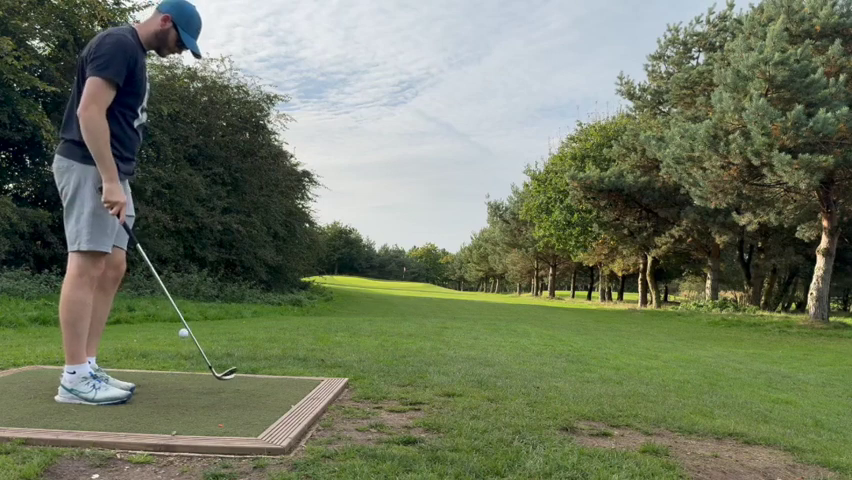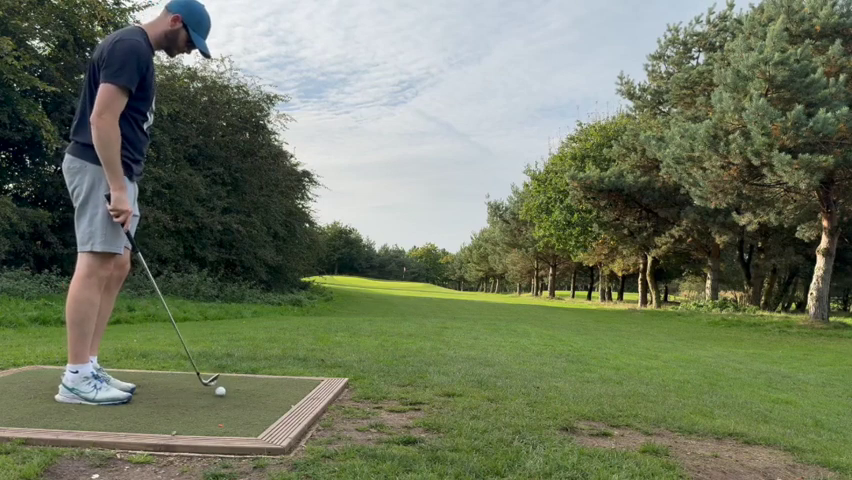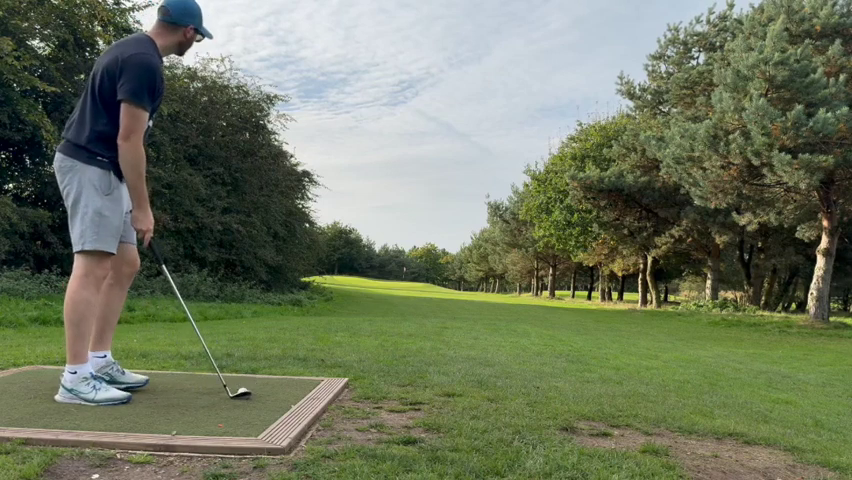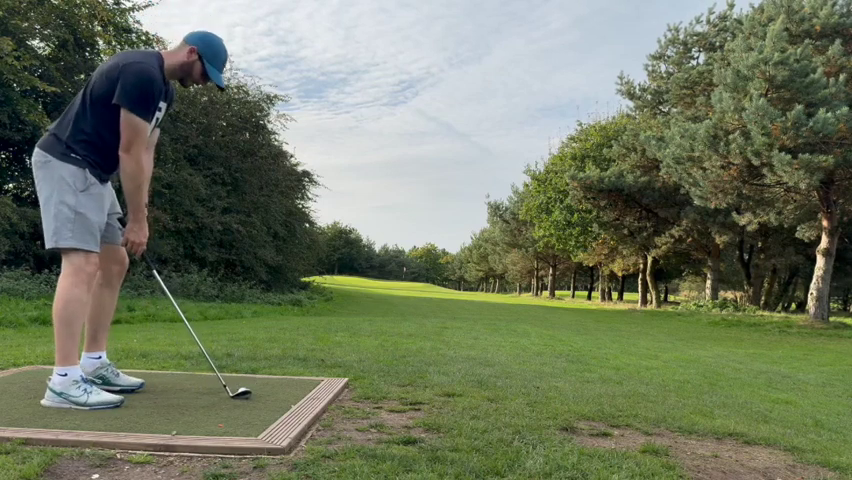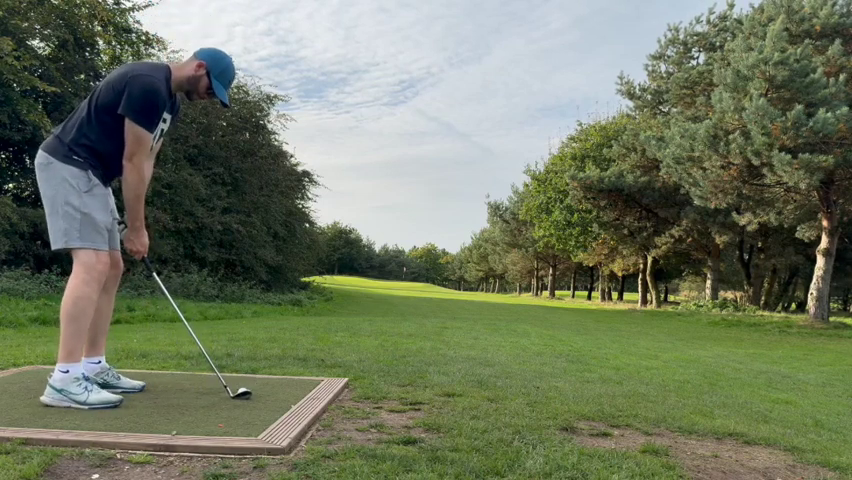
dt=1s
person 1, frame 1
left shoulder: (135, 52)
right shoulder: (118, 44)
right elbow: (89, 111)
right wrist: (111, 181)
left hip: (112, 173)
right hip: (88, 168)
left knee: (112, 268)
right knee: (86, 266)
left ankle: (87, 367)
right ankle: (74, 378)
person 1, frame 2
left shoulder: (137, 49)
right shoulder: (130, 47)
right elbow: (102, 119)
right wrist: (119, 190)
left hip: (116, 172)
right hip: (100, 168)
left knee: (115, 268)
right knee: (94, 266)
left ankle: (88, 367)
right ankle: (75, 378)
person 1, frame 3
left shoulder: (135, 50)
right shoulder: (144, 63)
right elbow: (129, 140)
left wrist: (134, 197)
right wrist: (142, 207)
left hip: (100, 168)
right hip: (89, 166)
left knee: (125, 265)
right knee: (92, 268)
left ankle: (100, 361)
right ankle: (75, 378)
person 1, frame 4
left shoulder: (162, 87)
right shoulder: (142, 73)
left elbow: (145, 153)
right elbow: (130, 153)
left wrist: (140, 212)
right wrist: (137, 220)
left hip: (90, 172)
right hip: (65, 164)
left knee: (115, 263)
right knee: (81, 266)
left ankle: (93, 363)
right ankle: (64, 382)
person 1, frame 5
left shoulder: (169, 101)
right shoulder: (148, 84)
left elbow: (145, 162)
right elbow: (132, 162)
left wrist: (134, 223)
right wrist: (136, 227)
left hip: (89, 173)
right hip: (67, 166)
left knee: (110, 269)
right knee: (92, 265)
left ankle: (93, 368)
right ankle: (65, 379)
